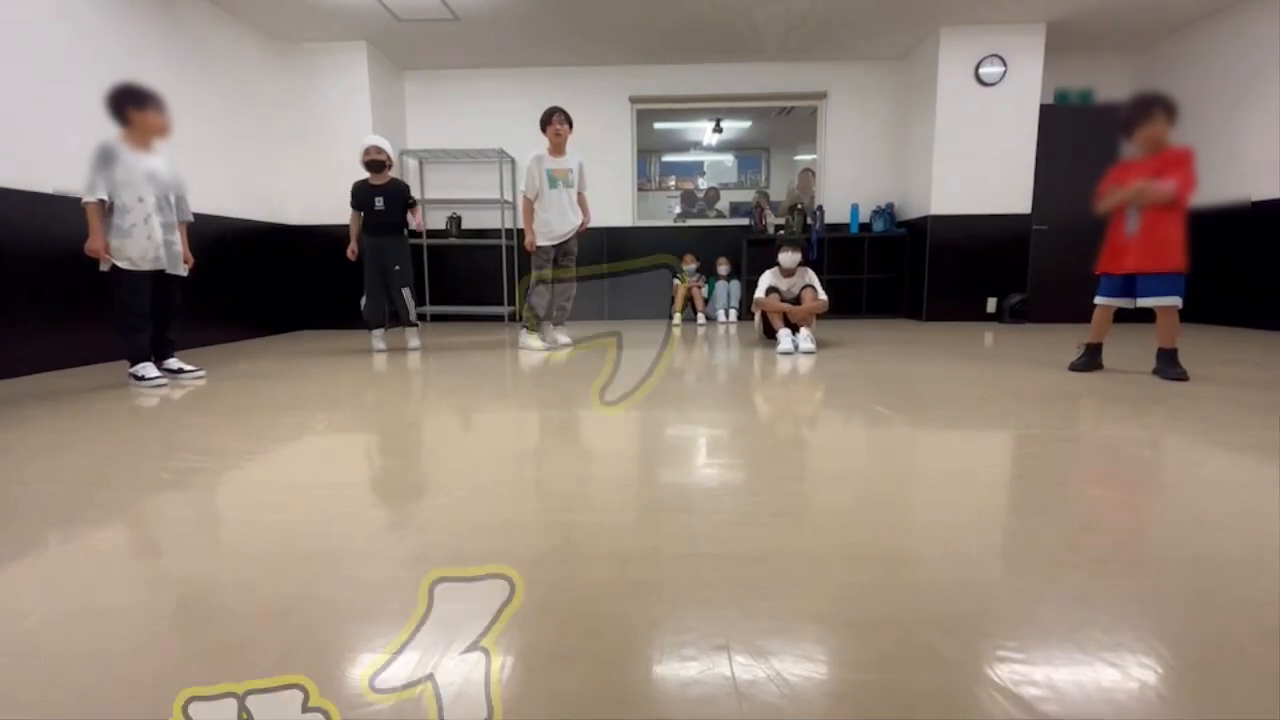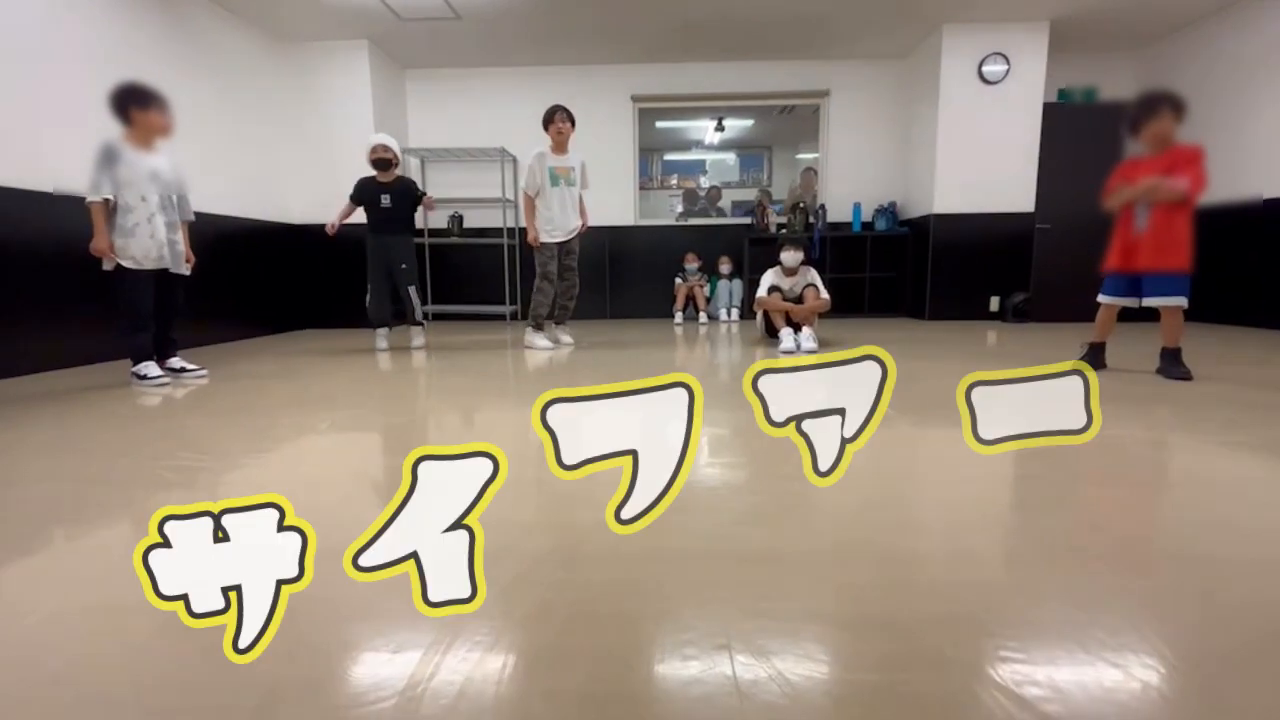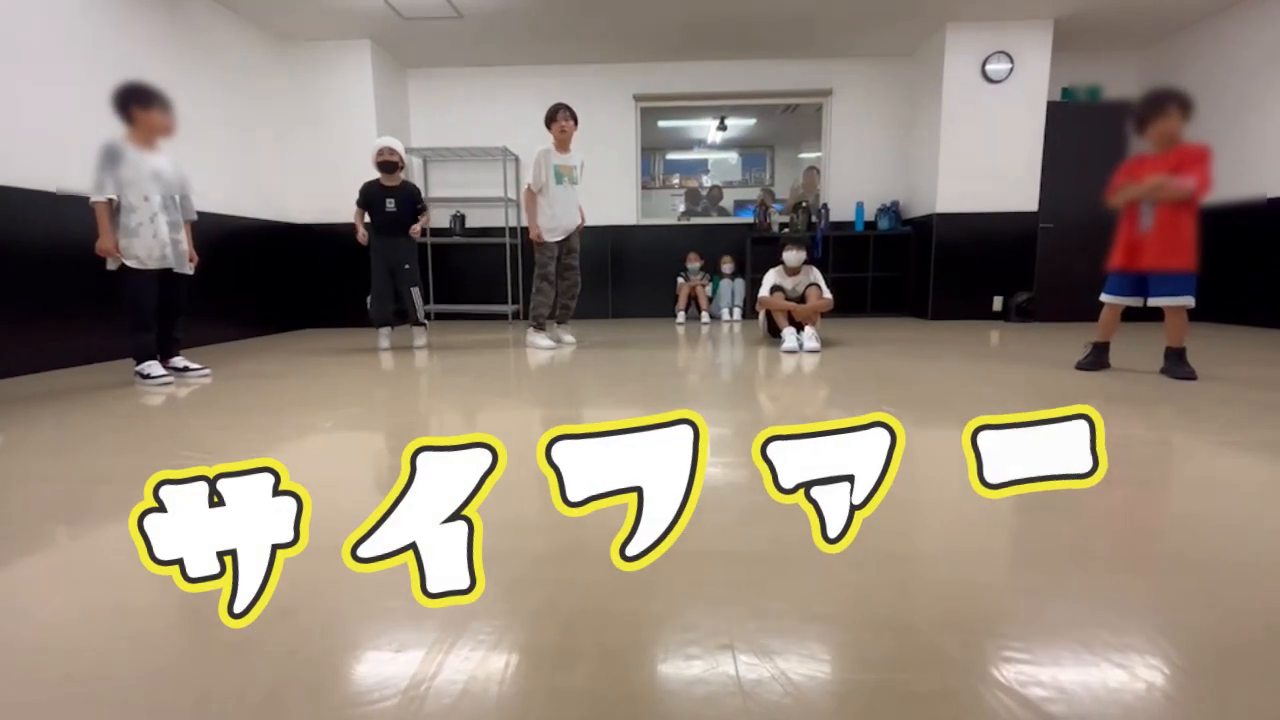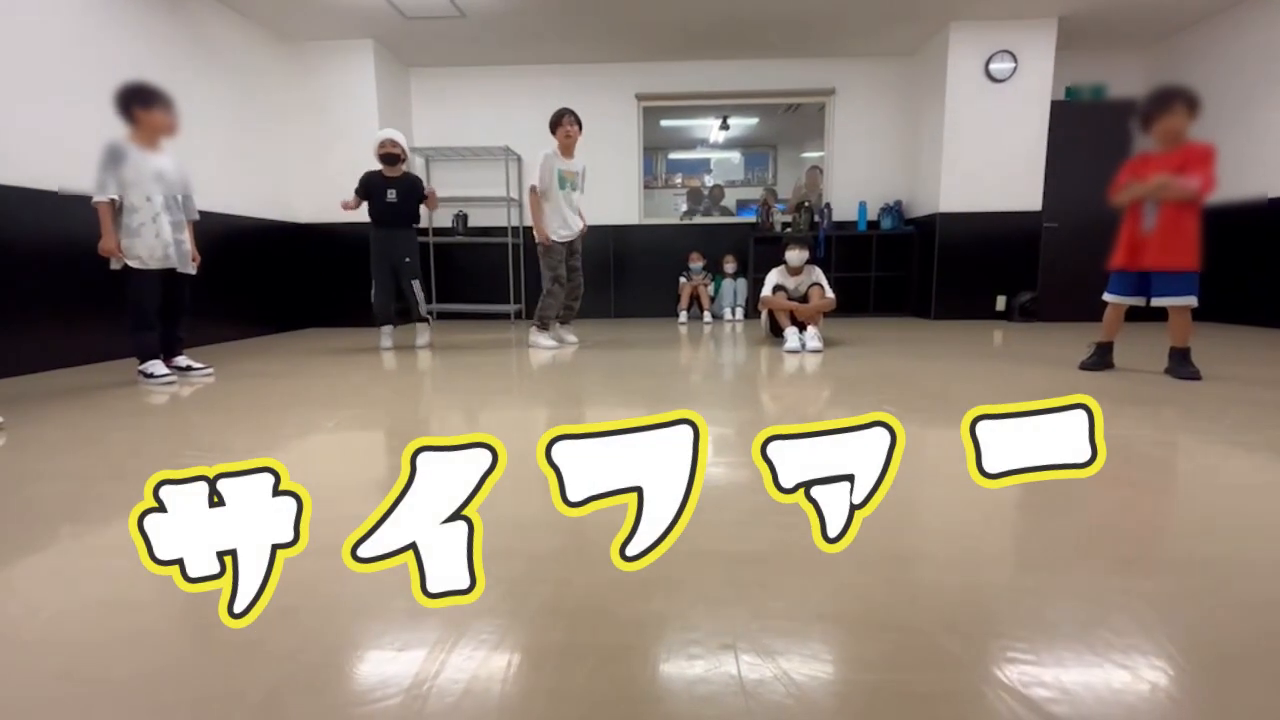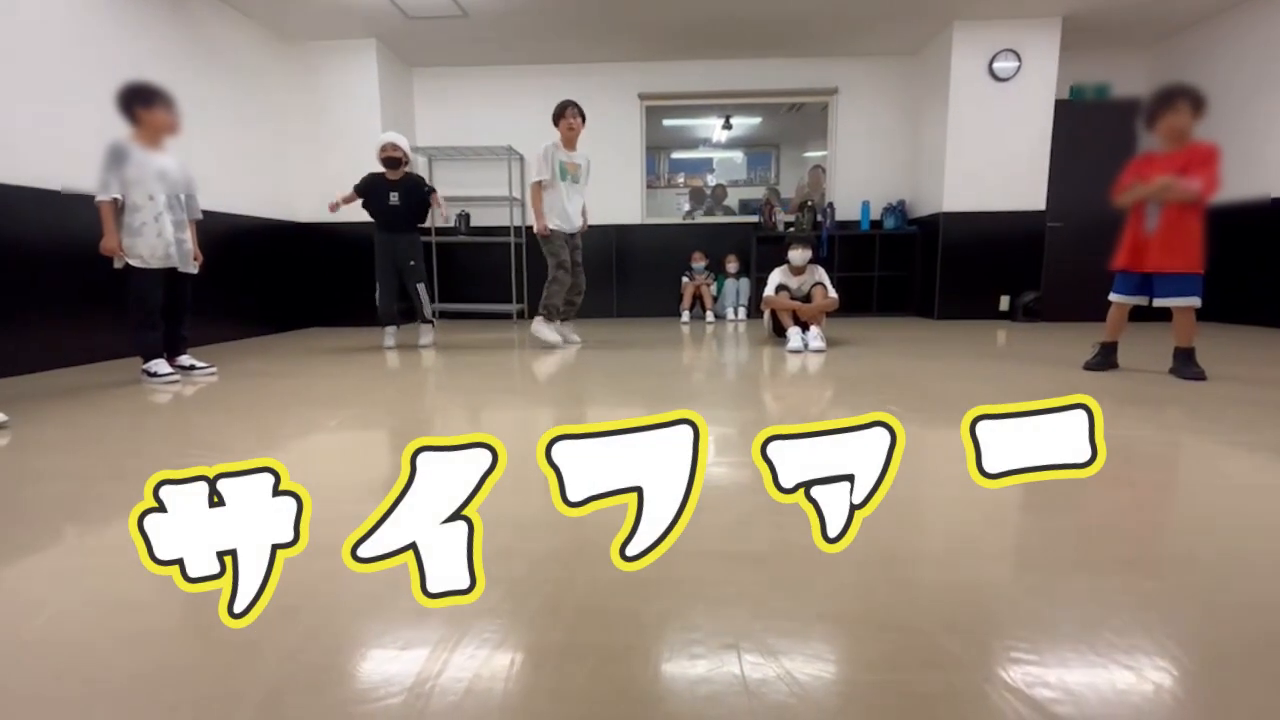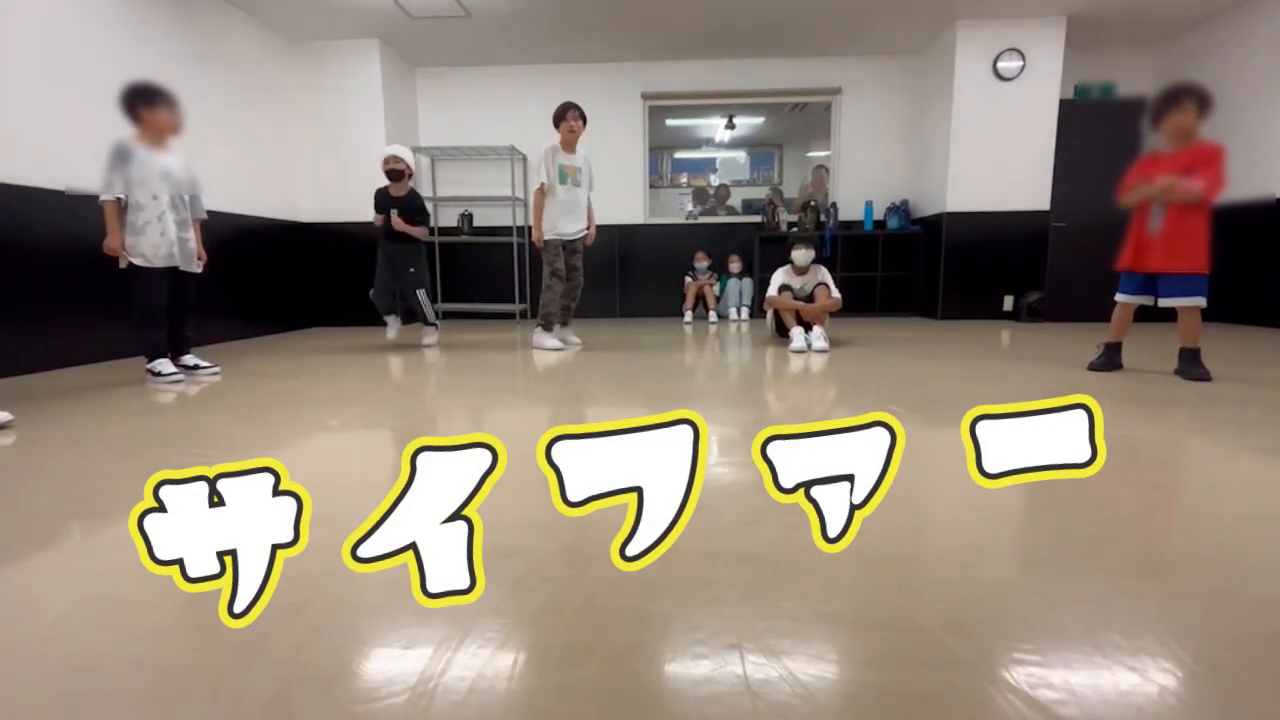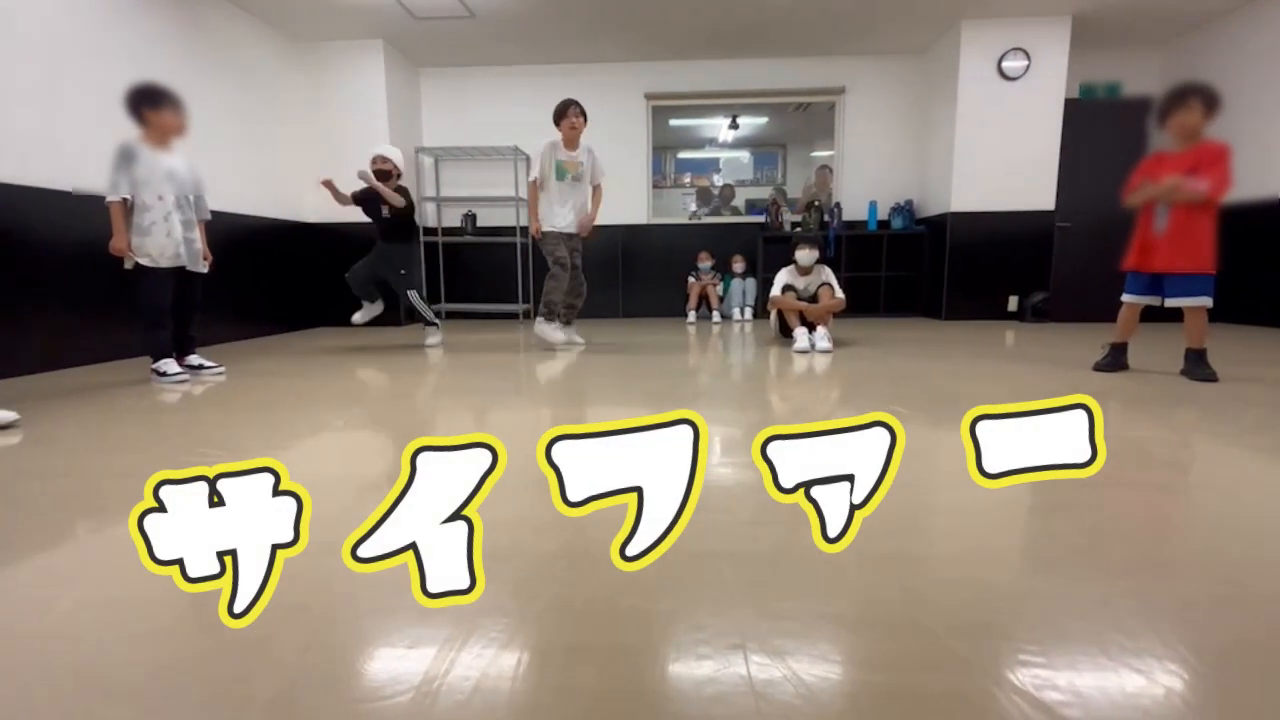
dt=0.2s
person 1, frame 1
left shoulder: (164, 164)
right shoulder: (111, 151)
left elbow: (179, 209)
right elbow: (95, 194)
left wrist: (184, 246)
right wrist: (96, 235)
left hip: (166, 252)
right hip: (128, 250)
left knee: (166, 308)
right knee: (135, 308)
left ankle: (165, 357)
right ankle: (140, 363)
person 1, frame 2
left shoulder: (166, 163)
right shoulder: (114, 151)
left elbow: (180, 208)
right elbow: (99, 195)
left wrist: (186, 246)
right wrist: (100, 234)
left hip: (169, 252)
right hip: (132, 250)
left knee: (168, 306)
right knee: (138, 307)
left ankle: (167, 356)
right ankle: (142, 362)
person 1, frame 3
left shoulder: (168, 163)
right shoulder: (116, 151)
left elbow: (183, 208)
right elbow: (103, 195)
left wrist: (188, 245)
right wrist: (106, 235)
left hip: (172, 251)
right hip: (136, 250)
left knee: (172, 306)
right knee: (142, 307)
left ankle: (170, 356)
right ankle: (145, 361)
person 1, frame 4
left shoulder: (171, 163)
right shoulder: (119, 151)
left elbow: (185, 208)
right elbow: (106, 195)
left wrist: (191, 245)
right wrist: (108, 235)
left hip: (175, 251)
right hip: (139, 250)
left knee: (176, 305)
right knee: (145, 306)
left ankle: (174, 355)
right ankle: (148, 360)
person 1, frame 5
left shoulder: (174, 163)
right shoulder: (122, 150)
left elbow: (189, 208)
right elbow: (108, 195)
left wrist: (193, 244)
right wrist: (110, 234)
left hip: (177, 250)
right hip: (141, 249)
left knee: (178, 304)
right knee: (147, 305)
left ankle: (178, 354)
right ankle: (152, 359)
person 1, frame 6
left shoulder: (178, 162)
right shoulder: (126, 150)
left elbow: (193, 207)
right elbow: (112, 194)
left wrist: (198, 244)
right wrist: (113, 233)
left hip: (181, 250)
right hip: (145, 248)
left knee: (182, 304)
right knee: (151, 304)
left ankle: (181, 353)
right ankle: (156, 359)
person 1, frame 7
left shoulder: (182, 163)
right shoulder: (131, 151)
left elbow: (197, 208)
right elbow: (118, 195)
left wrist: (203, 244)
right wrist: (119, 234)
left hip: (186, 250)
right hip: (151, 249)
left knee: (188, 304)
right knee: (157, 305)
left ankle: (186, 353)
right ankle: (161, 358)
person 2, frame 1
left shoulder: (1180, 157)
right shoulder: (1121, 169)
left elbow: (1169, 192)
right elbow: (1102, 204)
left wrist: (1127, 195)
right wrist: (1136, 190)
left hip: (1161, 252)
right hip: (1120, 251)
left knee: (1166, 306)
right knee: (1104, 304)
left ankle: (1167, 358)
right ankle: (1092, 353)
person 2, frame 2
left shoulder: (1189, 156)
right shoulder: (1128, 166)
left elbow: (1180, 190)
right elbow: (1110, 201)
left wrist: (1133, 193)
right wrist: (1143, 187)
left hip: (1167, 250)
right hip: (1126, 249)
left knee: (1171, 305)
right knee: (1109, 302)
left ankle: (1170, 357)
right ankle: (1095, 353)
person 2, frame 3
left shoulder: (1195, 155)
right shoulder: (1133, 164)
left elbow: (1186, 189)
right elbow: (1115, 198)
left wrist: (1139, 191)
right wrist: (1150, 185)
left hip: (1172, 250)
right hip: (1130, 248)
left knee: (1175, 305)
right knee: (1113, 302)
left ankle: (1175, 358)
right ankle: (1098, 352)
person 2, frame 4
left shoulder: (1200, 154)
right shoulder: (1137, 162)
left elbow: (1190, 189)
right elbow: (1118, 197)
left wrist: (1143, 190)
right wrist: (1153, 185)
left hip: (1175, 250)
right hip: (1133, 247)
left knee: (1179, 305)
right knee: (1116, 302)
left ankle: (1179, 358)
right ankle: (1103, 352)
person 2, frame 5
left shoulder: (1204, 154)
right shoulder: (1141, 162)
left elbow: (1193, 191)
right elbow: (1121, 198)
left wrist: (1145, 191)
right wrist: (1157, 186)
left hip: (1179, 250)
right hip: (1137, 248)
left knee: (1183, 305)
right knee: (1120, 301)
left ankle: (1184, 358)
right ankle: (1107, 352)
person 2, frame 6
left shoulder: (1209, 153)
right shoulder: (1147, 161)
left elbow: (1197, 191)
right elbow: (1126, 198)
left wrist: (1150, 191)
right wrist: (1159, 186)
left hip: (1184, 250)
right hip: (1142, 248)
left knee: (1188, 305)
right knee: (1125, 301)
left ankle: (1189, 359)
right ankle: (1111, 353)
person 2, frame 7
left shoulder: (1215, 153)
right shoulder: (1153, 161)
left elbow: (1203, 191)
right elbow: (1131, 198)
left wrist: (1155, 191)
right wrist: (1165, 186)
left hip: (1190, 250)
right hip: (1148, 247)
left knee: (1195, 305)
right knee: (1131, 301)
left ankle: (1196, 359)
right ankle: (1116, 353)
person 3, frame 1
left shoulder: (576, 162)
right shoulder: (537, 161)
right elbow: (528, 199)
left wrist: (586, 213)
right wrist: (528, 232)
left hip: (569, 233)
right hip: (543, 235)
left knee: (567, 282)
right knee: (541, 282)
left ankle: (557, 327)
right ankle: (529, 331)
person 3, frame 2
left shoulder: (578, 161)
right shoulder: (539, 158)
right elbow: (528, 196)
left wrist: (584, 216)
right wrist: (530, 228)
left hip: (571, 232)
right hip: (546, 232)
left knee: (569, 281)
right knee: (546, 279)
left ankle: (559, 327)
right ankle: (535, 330)
person 3, frame 3
left shoulder: (577, 159)
right shoulder: (543, 155)
right elbow: (530, 192)
left wrist: (580, 214)
right wrist: (533, 225)
left hip: (571, 230)
right hip: (547, 231)
left knee: (571, 279)
right knee: (545, 279)
left ankle: (561, 326)
right ankle: (536, 330)
person 3, frame 4
left shoulder: (579, 165)
right shoulder: (548, 158)
right elbow: (534, 193)
left wrist: (581, 219)
right wrist: (539, 227)
left hip: (573, 233)
right hip: (551, 234)
left knee: (575, 281)
right knee: (556, 281)
left ankle: (563, 326)
right ankle: (539, 330)
person 3, frame 5
left shoulder: (584, 158)
right shoulder: (549, 150)
right elbow: (536, 185)
left wrist: (584, 216)
right wrist: (539, 218)
left hip: (573, 227)
right hip: (551, 225)
left knee: (577, 278)
right knee: (562, 268)
left ankle: (564, 322)
right ankle: (544, 319)
person 3, frame 6
left shoulder: (584, 160)
right shoulder: (549, 153)
right elbow: (540, 192)
left wrist: (592, 223)
right wrist: (537, 227)
left hip: (576, 232)
right hip: (551, 231)
left knee: (574, 282)
right knee: (555, 279)
left ankle: (562, 326)
right ankle: (543, 331)
person 3, frame 7
left shoulder: (589, 153)
right shoulder: (550, 149)
left elbow: (597, 187)
right elbow: (534, 185)
left wrist: (591, 215)
right wrist: (533, 219)
left hip: (573, 227)
right hip: (549, 225)
left knee: (577, 280)
right knee: (561, 267)
left ankle: (566, 324)
right ankle: (546, 319)
person 4, frame 1
left shoulder: (400, 187)
right shoulder: (359, 188)
left elbow: (414, 209)
right elbow: (356, 214)
left wrist: (418, 220)
right wrist: (353, 241)
left hip: (396, 243)
right hip: (372, 244)
left knee: (402, 288)
right knee: (373, 291)
left ankle: (411, 331)
right ankle: (377, 333)
person 4, frame 2
left shoulder: (406, 185)
right shoulder: (364, 185)
left elbow: (423, 202)
right elbow: (351, 206)
left wrist: (428, 203)
right wrist: (337, 220)
left hip: (402, 241)
right hip: (376, 243)
left knee: (408, 287)
right knee: (377, 290)
left ankle: (417, 330)
right ankle: (382, 332)
person 4, frame 3
left shoulder: (410, 189)
right shoulder: (369, 189)
left elbow: (423, 215)
right elbow: (360, 212)
left wrist: (419, 225)
right wrist: (360, 229)
left hip: (405, 244)
right hip: (380, 246)
left knee: (411, 288)
right knee: (380, 291)
left ankle: (419, 330)
right ankle: (384, 331)
person 4, frame 4
left shoulder: (412, 181)
right shoulder: (370, 179)
left elbow: (432, 206)
right elbow: (357, 200)
left wrist: (432, 196)
right wrist: (348, 204)
left hip: (405, 236)
right hip: (380, 237)
left knee: (412, 282)
right knee: (381, 286)
left ankle: (422, 327)
right ankle: (386, 330)
person 4, frame 5
left shoulder: (415, 181)
right shoulder: (372, 181)
left elbow: (434, 197)
right elbow: (354, 194)
left wrist: (441, 208)
right wrist: (339, 202)
left hip: (409, 239)
right hip: (384, 240)
left knee: (417, 285)
right knee: (385, 288)
left ankle: (426, 327)
right ankle: (390, 330)
person 4, frame 6
left shoulder: (414, 200)
right shoulder: (381, 194)
left elbow: (424, 233)
left wrist: (404, 227)
right wrist: (377, 220)
left hip: (411, 250)
right hip: (387, 249)
left knee: (417, 291)
right knee: (380, 291)
left ankle: (430, 329)
right ankle: (392, 319)
person 4, frame 7
left shoulder: (402, 192)
right shoulder: (368, 193)
left elbow: (398, 202)
right elbow: (345, 201)
left wrist: (375, 184)
right wrist: (332, 188)
left hip: (406, 249)
right hip: (383, 247)
left knee: (411, 292)
right knee: (355, 276)
left ankle: (433, 328)
right ankle: (372, 304)
